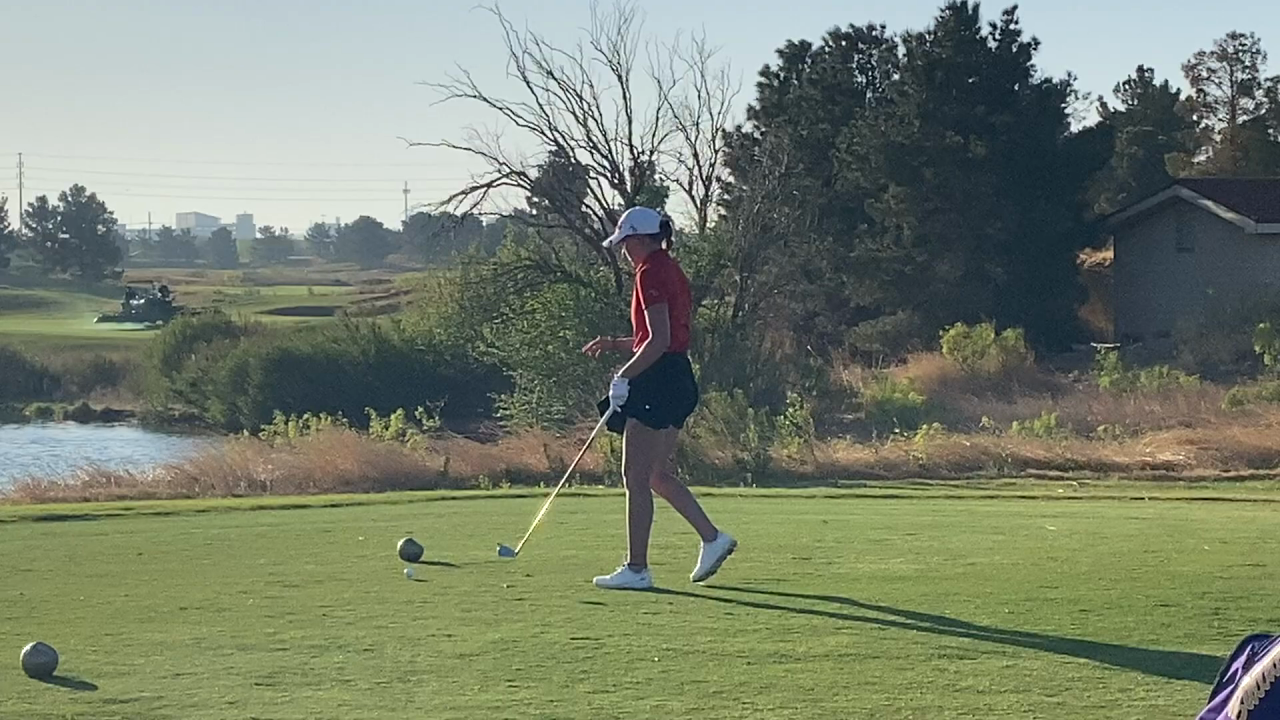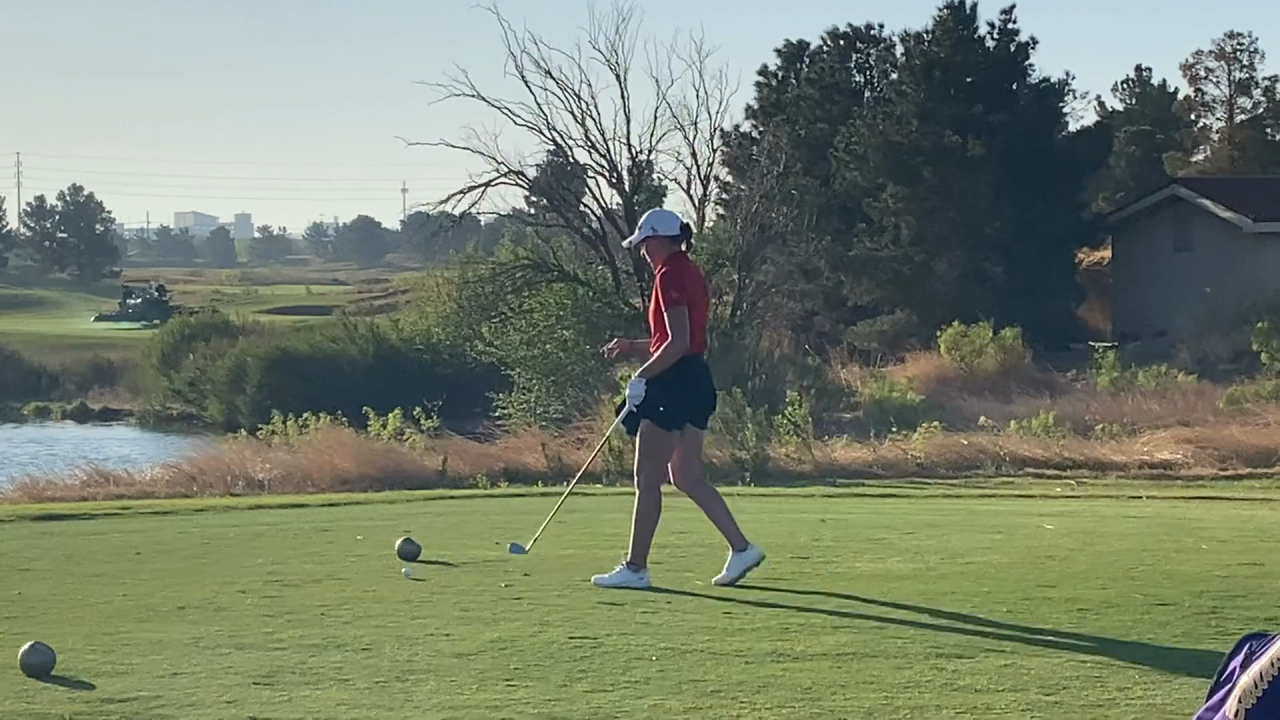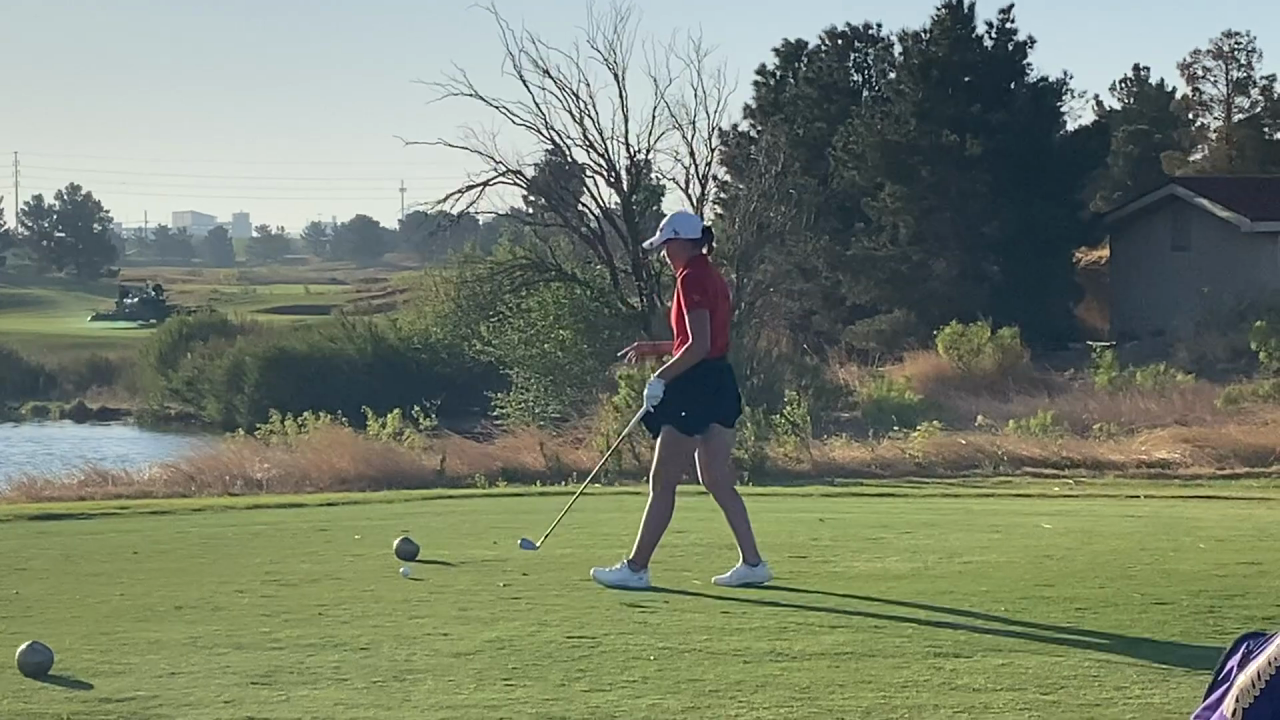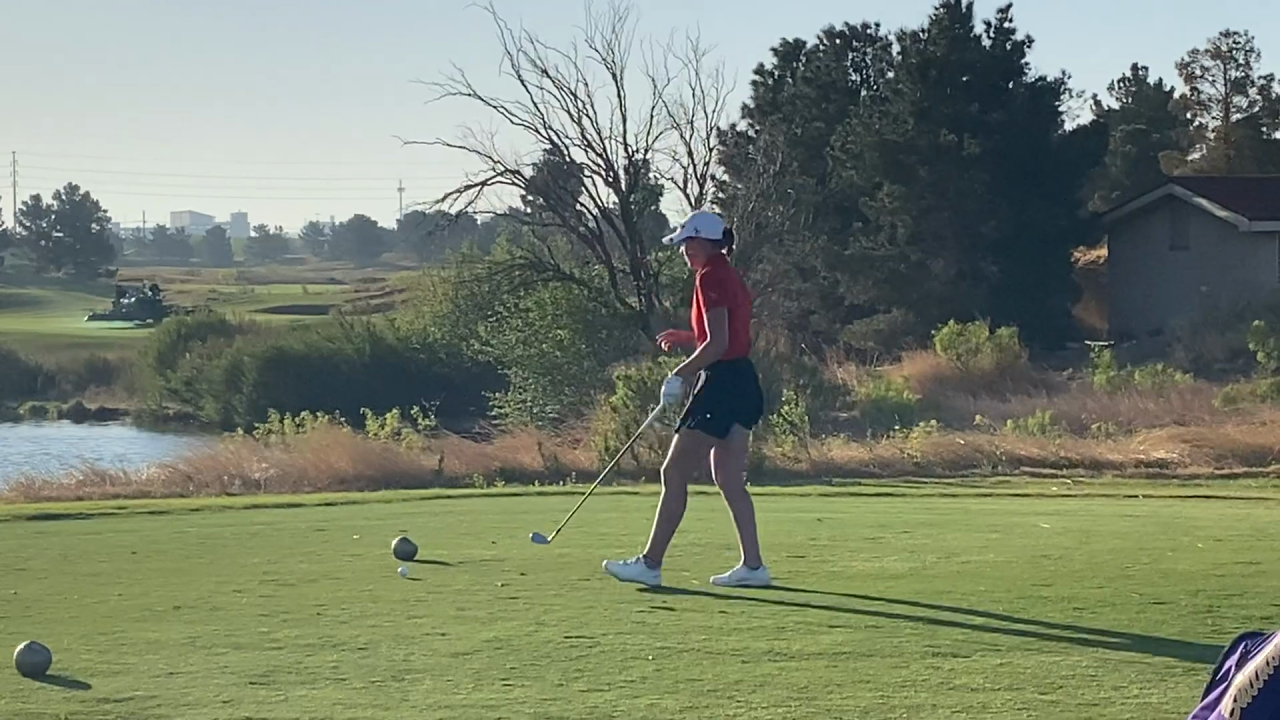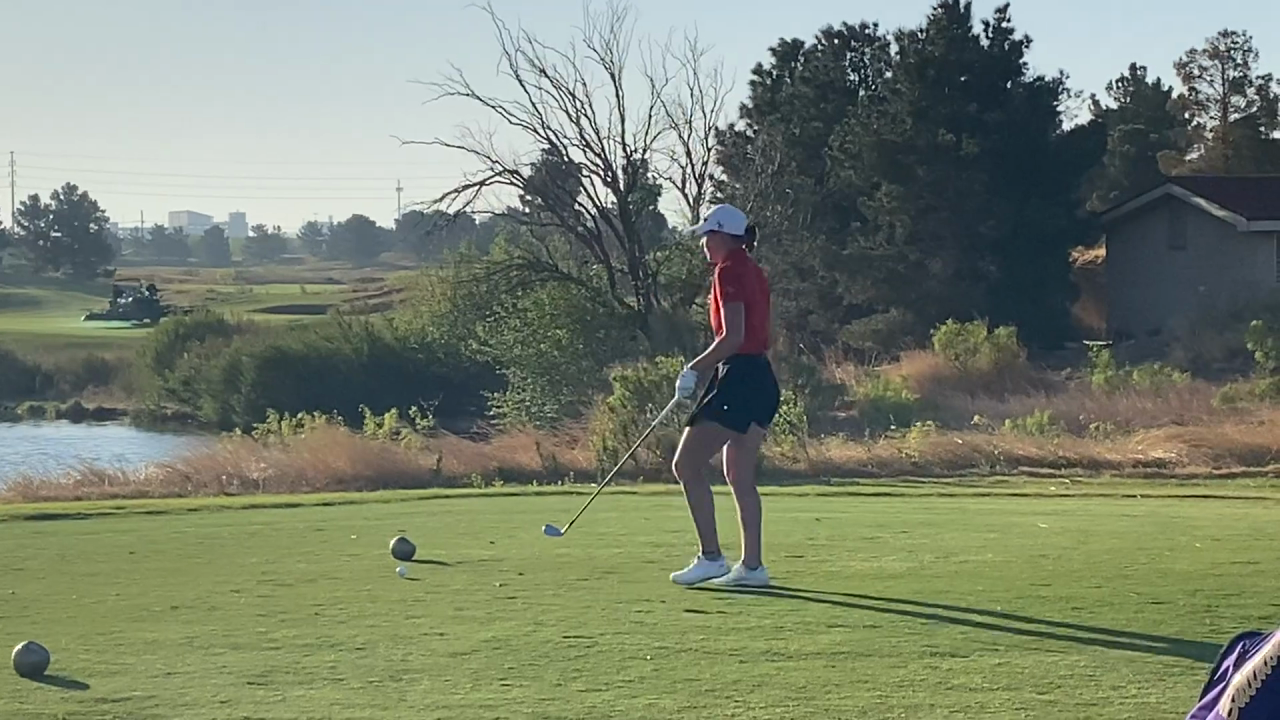
dt=0.1s
person 1, frame 1
left shoulder: (650, 273)
right shoulder: (672, 271)
left elbow: (658, 341)
left wrist: (623, 376)
right wrist: (614, 344)
left hip: (658, 380)
right hip: (677, 377)
left knee: (637, 477)
right knee: (658, 474)
left ankle: (635, 569)
right ankle: (713, 538)
person 1, frame 2
left shoulder: (669, 275)
right shoulder: (691, 273)
left elbow: (677, 342)
left wrist: (640, 377)
right wrist: (631, 345)
left hip: (674, 382)
right hip: (695, 379)
left knee: (647, 479)
right knee: (687, 477)
left ankle: (634, 568)
right ankle: (742, 548)
person 1, frame 3
left shoulder: (691, 278)
right shoulder: (711, 277)
left elbow: (700, 345)
left wrist: (660, 378)
right wrist: (655, 348)
left hip: (699, 387)
right hip: (721, 383)
left knee: (662, 480)
right knee: (716, 480)
left ankle: (636, 567)
right ankle: (752, 563)
person 1, frame 4
left shoulder: (710, 277)
right shoulder: (731, 276)
left elbow: (717, 343)
left wrist: (678, 376)
right wrist: (688, 337)
left hip: (722, 384)
right hip: (741, 382)
left knee: (674, 475)
right knee: (730, 480)
left ankle: (649, 563)
right ankle: (752, 565)
person 1, frame 5
left shoulder: (728, 271)
right shoulder: (754, 273)
left elbow: (732, 337)
left wrist: (693, 370)
left hip: (738, 380)
right hip: (760, 377)
left knee: (687, 465)
right knee: (740, 477)
left ankle: (710, 556)
right ankle: (752, 566)
